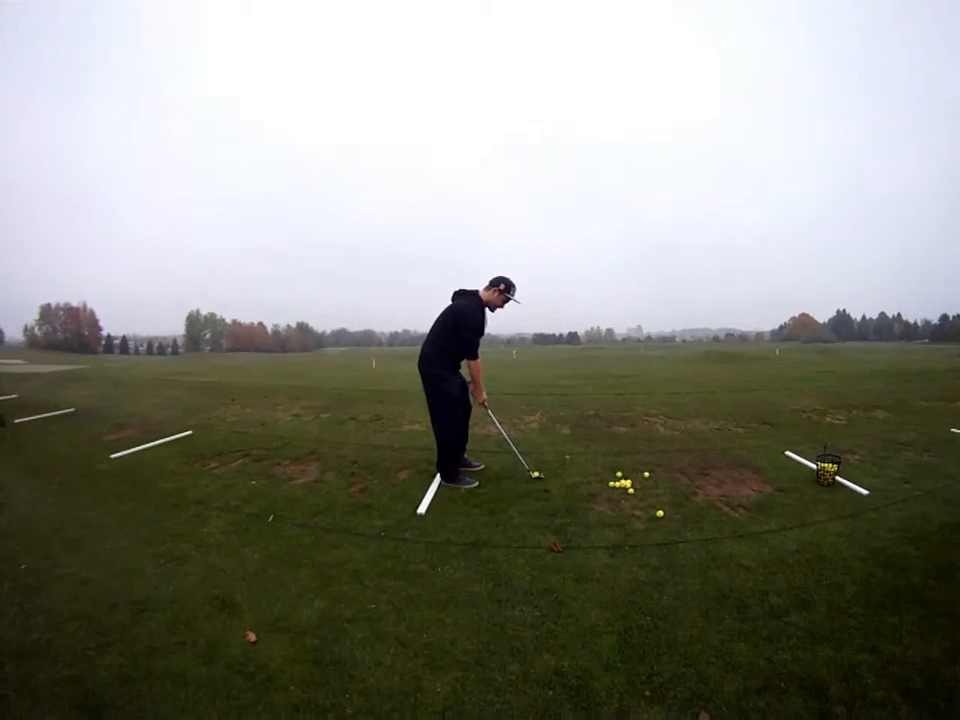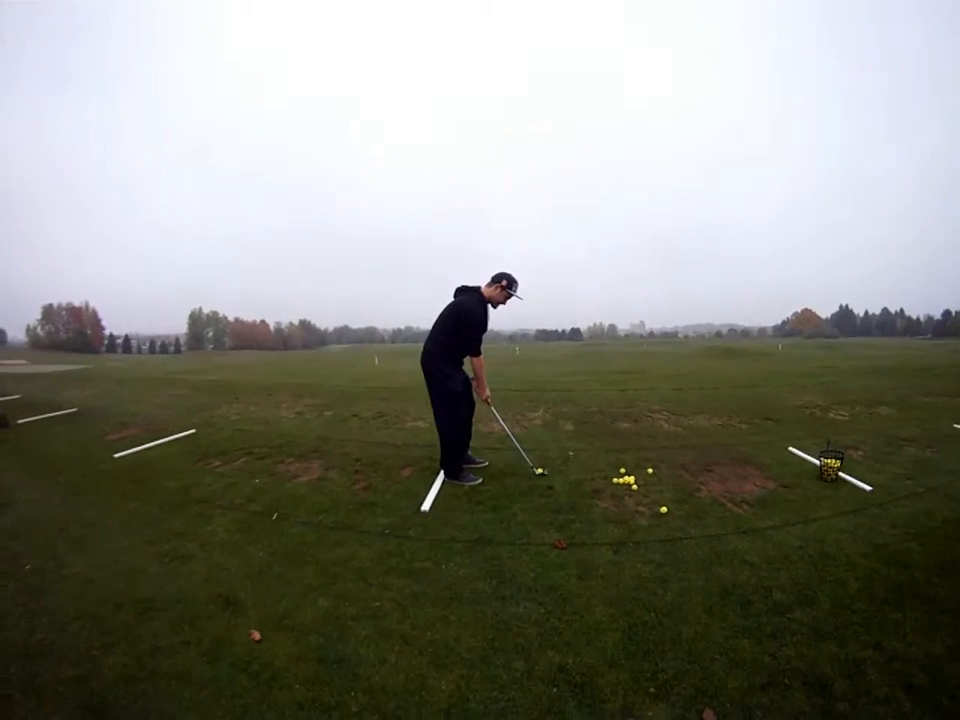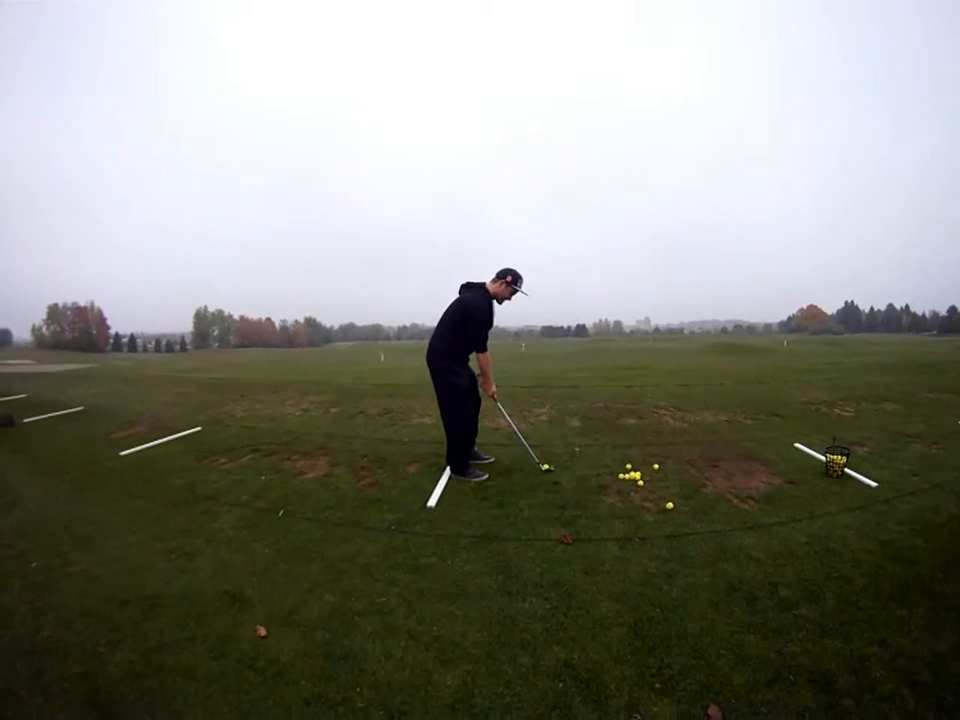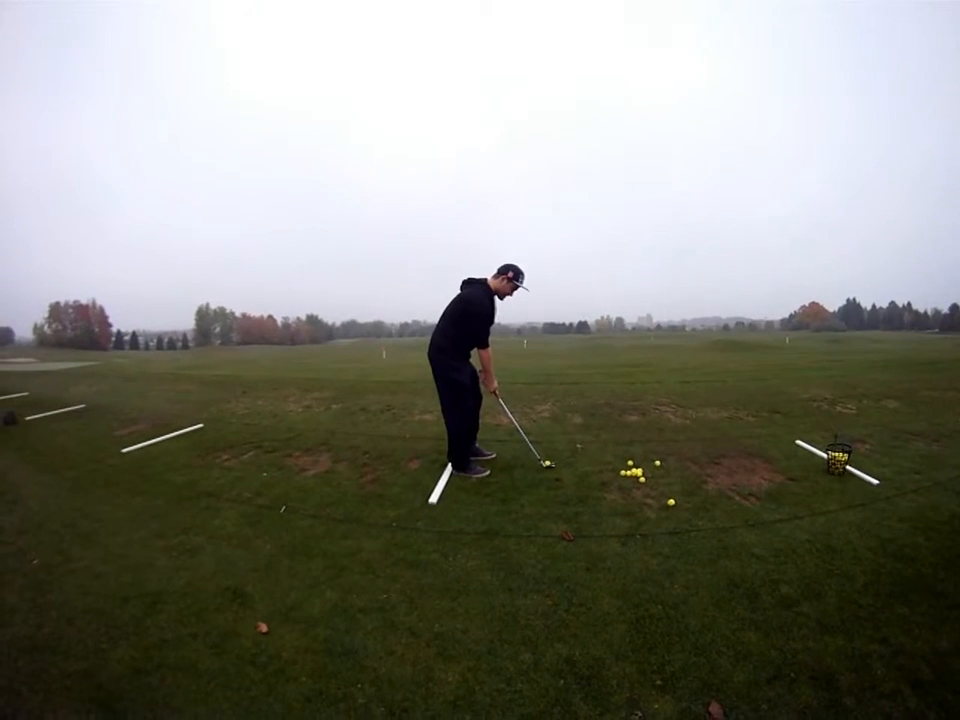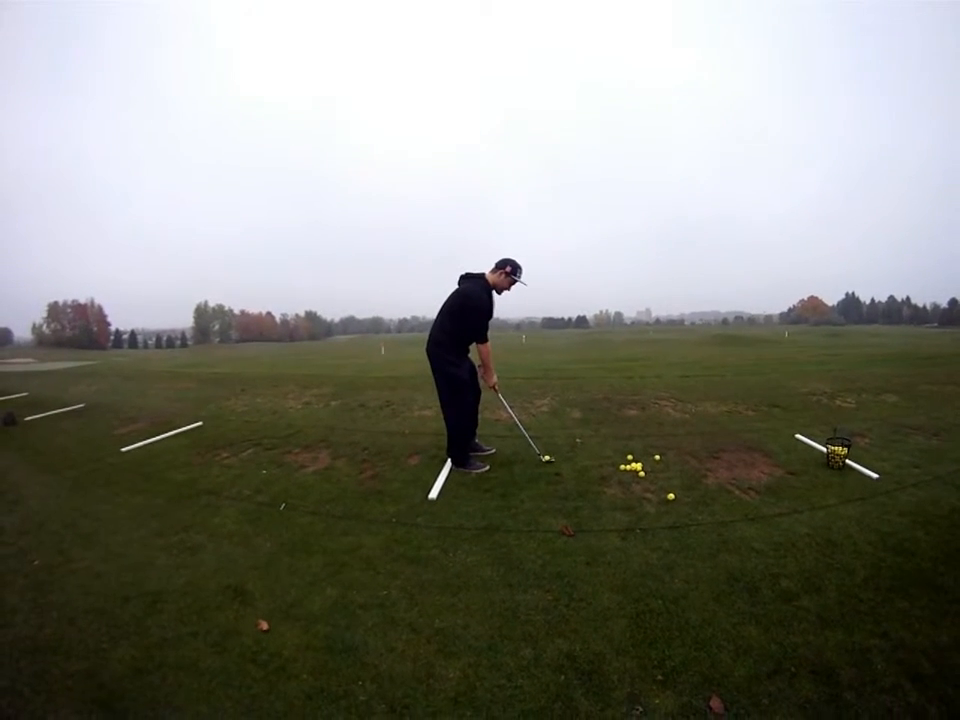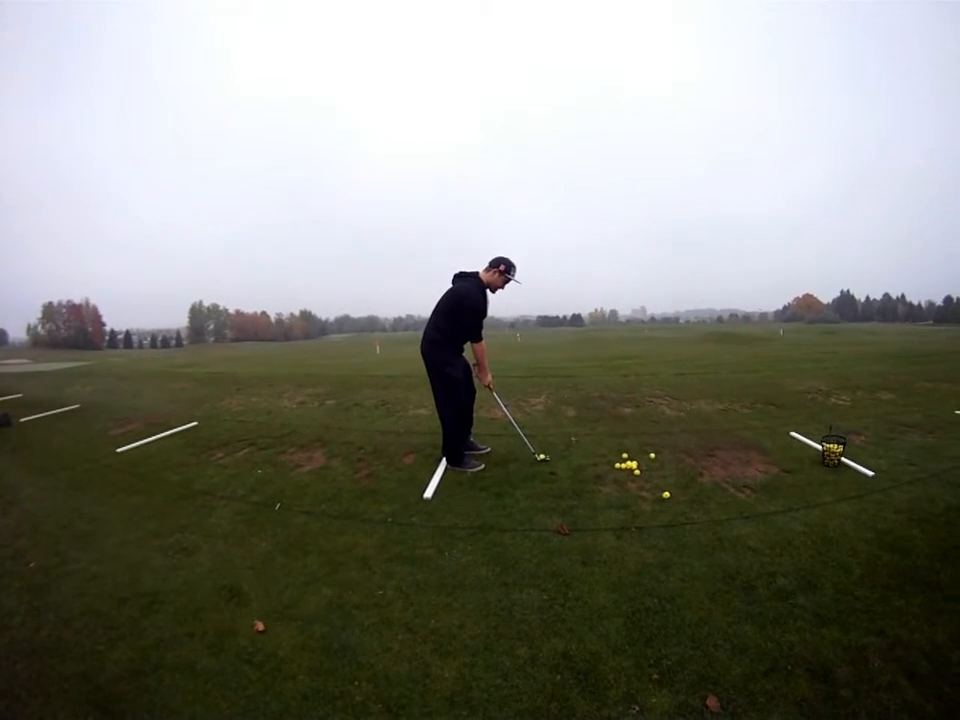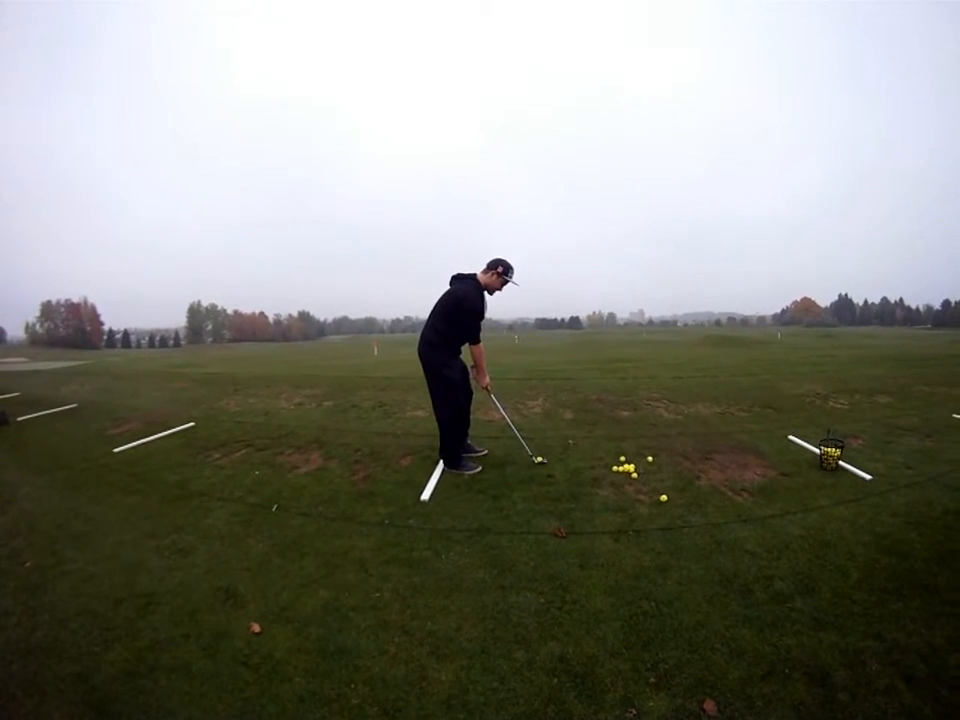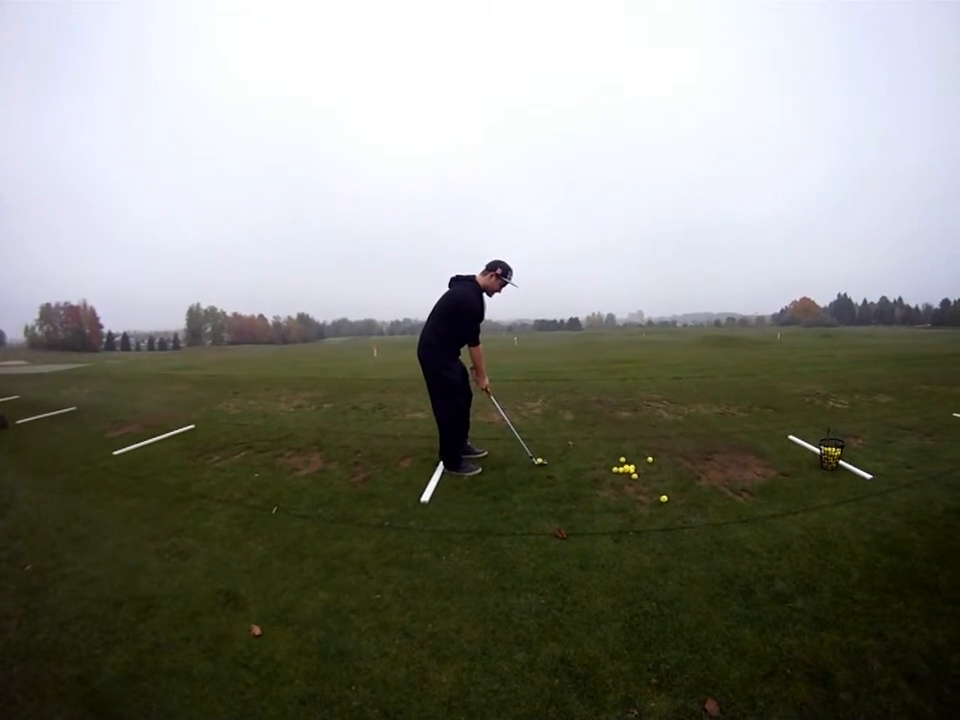
dt=0.2s
person 1, frame 1
left shoulder: (471, 305)
right shoulder: (470, 310)
left elbow: (468, 351)
right elbow: (472, 354)
left wrist: (474, 382)
right wrist: (480, 389)
left hip: (445, 365)
right hip: (436, 366)
left knee: (462, 410)
right knee: (449, 417)
left ankle: (458, 458)
right ankle: (449, 473)
person 1, frame 2
left shoulder: (473, 301)
right shoulder: (472, 306)
left elbow: (471, 347)
right elbow: (474, 351)
left wrist: (477, 378)
right wrist: (483, 385)
left hip: (448, 361)
right hip: (438, 363)
left knee: (465, 407)
right knee: (452, 414)
left ankle: (461, 454)
right ankle: (452, 470)
person 1, frame 3
left shoulder: (479, 298)
right shoulder: (477, 303)
left elbow: (477, 343)
right elbow: (480, 347)
left wrist: (483, 374)
right wrist: (489, 382)
left hip: (453, 358)
right hip: (444, 360)
left knee: (472, 402)
right knee: (458, 410)
left ankle: (468, 450)
right ankle: (459, 466)
person 1, frame 4
left shoulder: (480, 294)
right shoulder: (479, 299)
left elbow: (479, 340)
right elbow: (482, 343)
left wrist: (485, 371)
right wrist: (491, 378)
left hip: (455, 354)
right hip: (446, 356)
left knee: (473, 399)
right knee: (460, 406)
left ankle: (469, 446)
right ankle: (460, 462)
person 1, frame 5
left shoulder: (478, 289)
right shoulder: (476, 294)
left elbow: (478, 334)
right elbow: (481, 338)
left wrist: (484, 365)
right wrist: (490, 372)
left hip: (454, 349)
right hip: (444, 351)
left knee: (472, 394)
right knee: (458, 402)
left ankle: (468, 441)
right ankle: (459, 458)
person 1, frame 6
left shoulder: (472, 288)
right shoulder: (471, 293)
left elbow: (472, 333)
right elbow: (476, 337)
left wrist: (479, 364)
right wrist: (485, 371)
left hip: (448, 348)
right hip: (438, 350)
left knee: (467, 393)
right knee: (453, 401)
left ankle: (463, 440)
right ankle: (454, 457)
person 1, frame 7
left shoulder: (470, 289)
right shoulder: (469, 295)
left elbow: (471, 335)
right elbow: (474, 339)
left wrist: (477, 367)
right wrist: (482, 373)
left hip: (446, 350)
right hip: (436, 352)
left knee: (463, 396)
right knee: (451, 403)
left ankle: (461, 443)
right ankle: (452, 459)
person 1, frame 8
left shoulder: (469, 291)
right shoulder: (468, 297)
left elbow: (470, 337)
right elbow: (473, 340)
left wrist: (477, 367)
right wrist: (482, 375)
left hip: (445, 352)
right hip: (435, 353)
left knee: (463, 397)
right knee: (450, 404)
left ankle: (461, 444)
right ankle: (451, 460)
